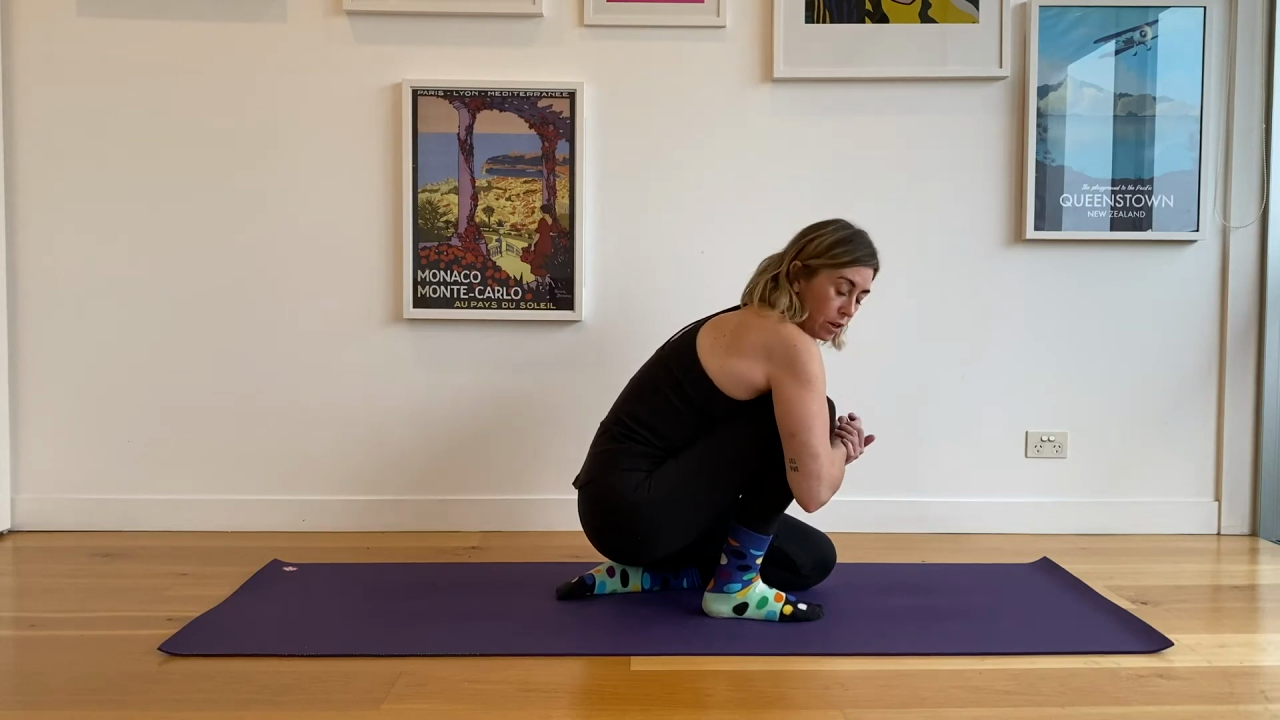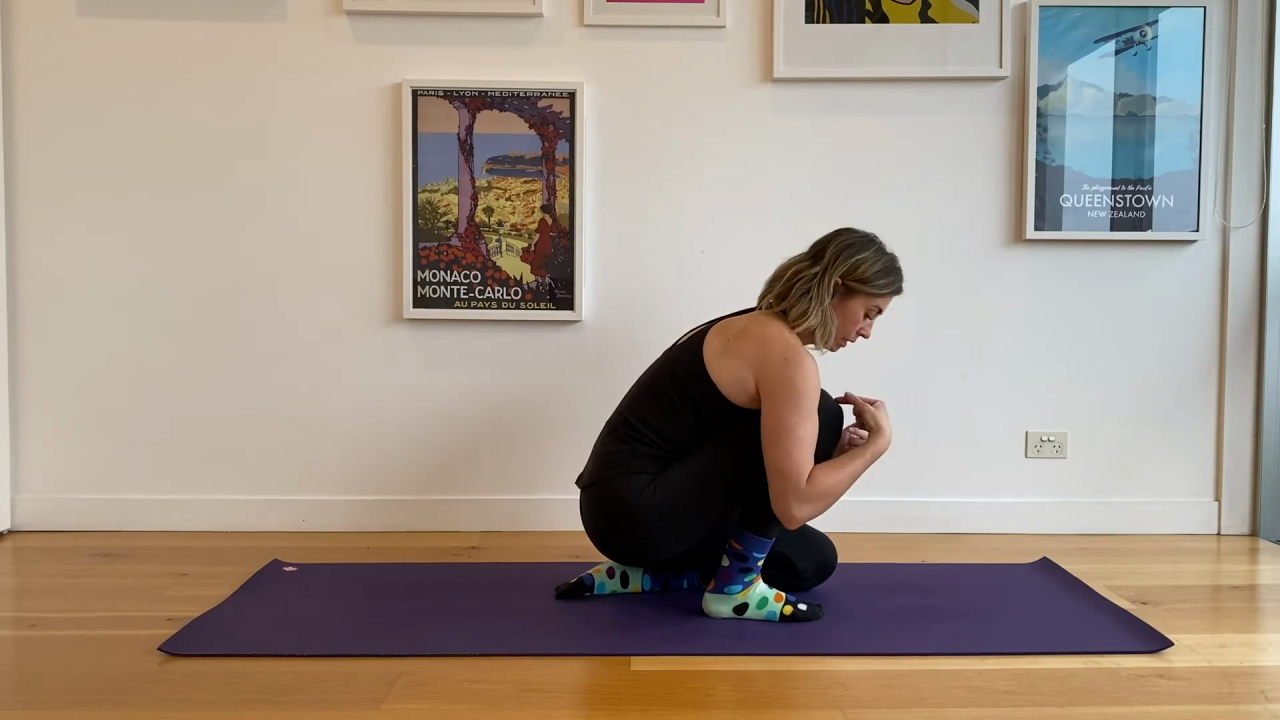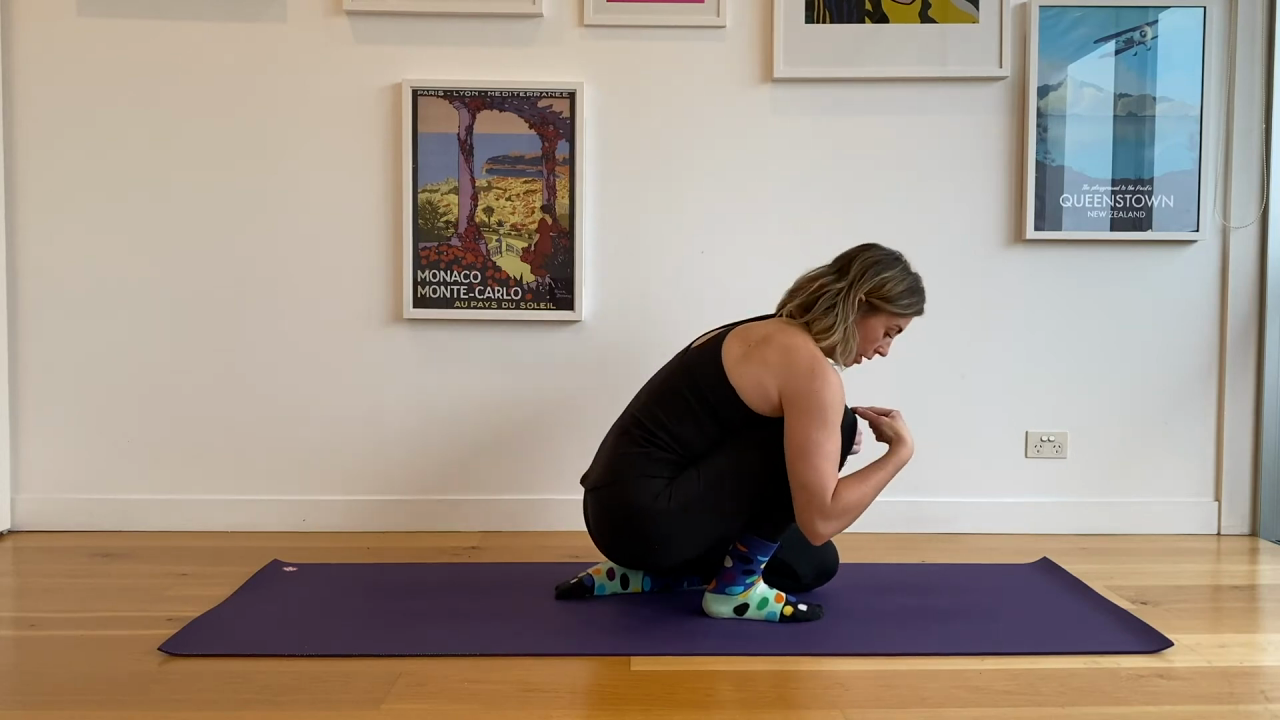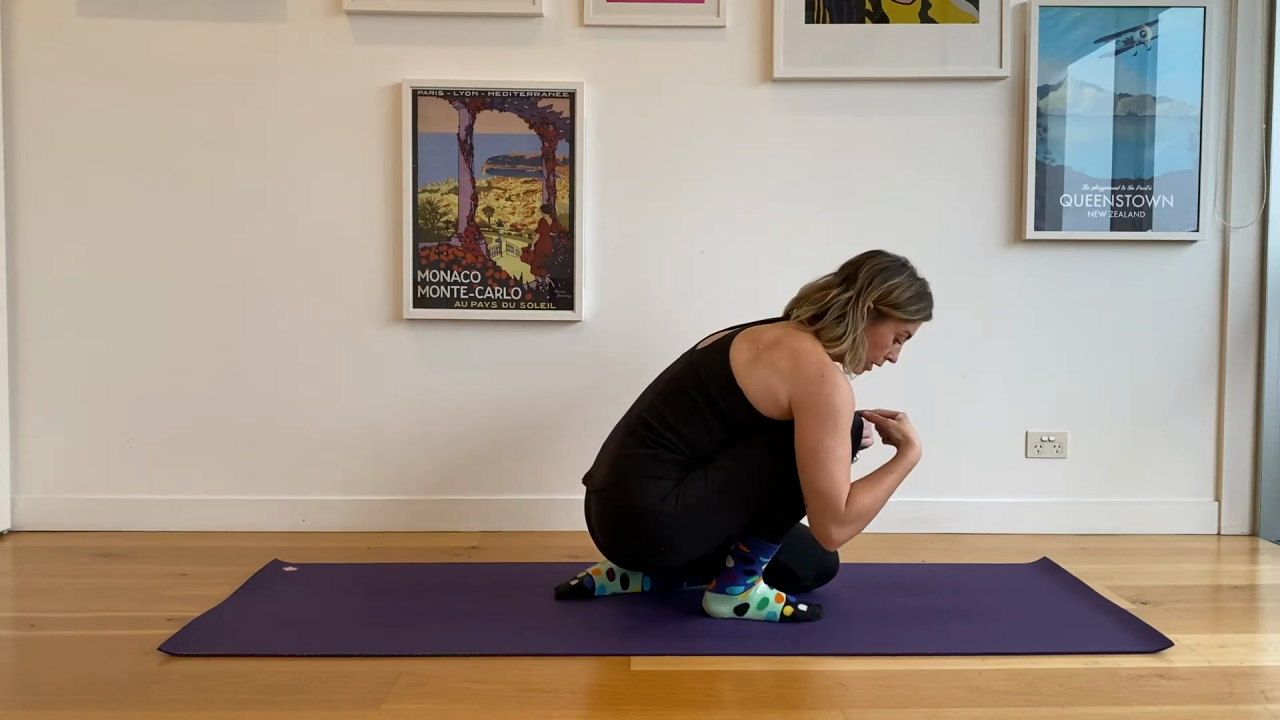
dt=0.5s
person 1, frame 1
left shoulder: (752, 326)
right shoulder: (792, 345)
right elbow: (812, 490)
left wrist: (835, 448)
right wrist: (841, 446)
left hip: (638, 501)
right hip: (631, 508)
left knee: (812, 560)
right knee: (803, 417)
left ankle: (639, 576)
right ankle: (734, 586)
person 1, frame 2
left shoulder: (759, 330)
right shoulder: (787, 356)
right elbow: (794, 504)
left wrist: (832, 452)
right wrist: (878, 441)
left hip: (628, 501)
right hip: (636, 512)
left knee: (813, 561)
right knee: (820, 414)
left ankle: (638, 576)
right ankle: (735, 586)
person 1, frame 3
left shoulder: (769, 334)
right shoulder: (811, 368)
right elbow: (819, 520)
left wrist: (827, 442)
right wrist: (901, 450)
right hip: (645, 517)
left knee: (814, 564)
right knee: (837, 429)
left ankle: (638, 576)
right ankle: (736, 587)
person 1, frame 4
left shoulder: (774, 338)
right shoulder: (820, 375)
right elbow: (833, 526)
left wrist: (840, 441)
right wrist: (909, 452)
right hip: (648, 517)
left knee: (813, 566)
left ankle: (640, 576)
right ankle: (736, 586)
